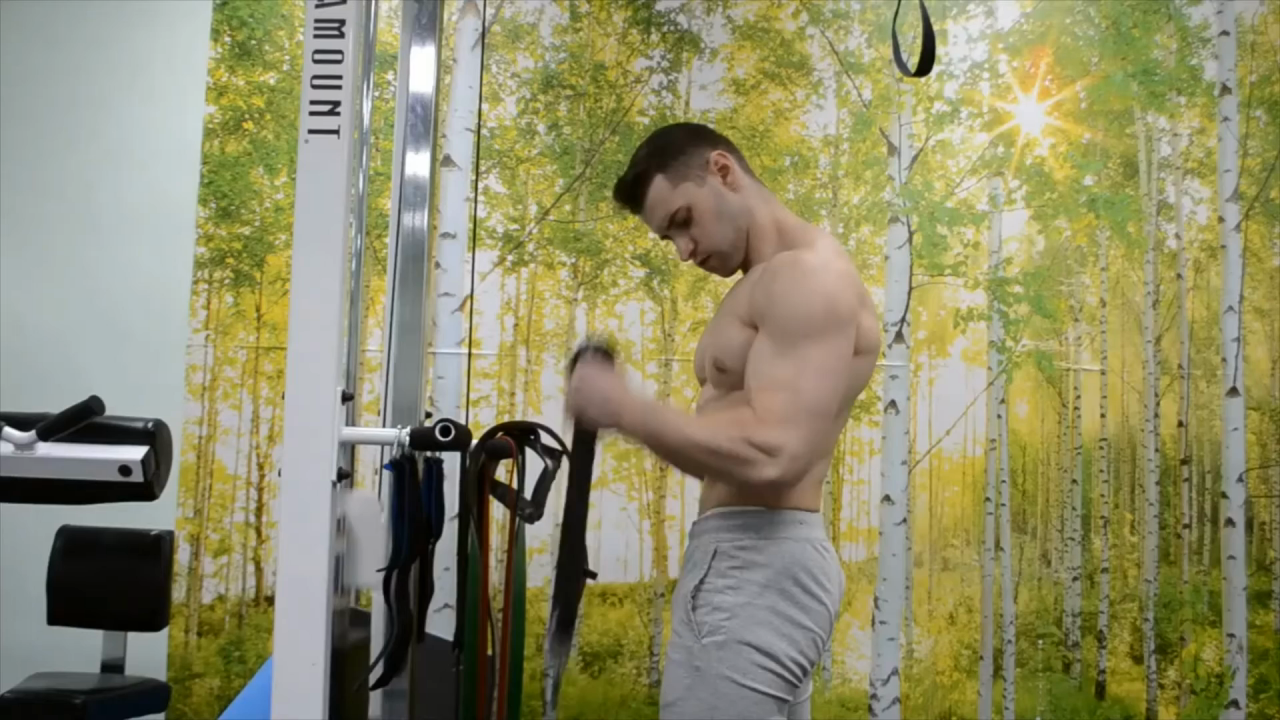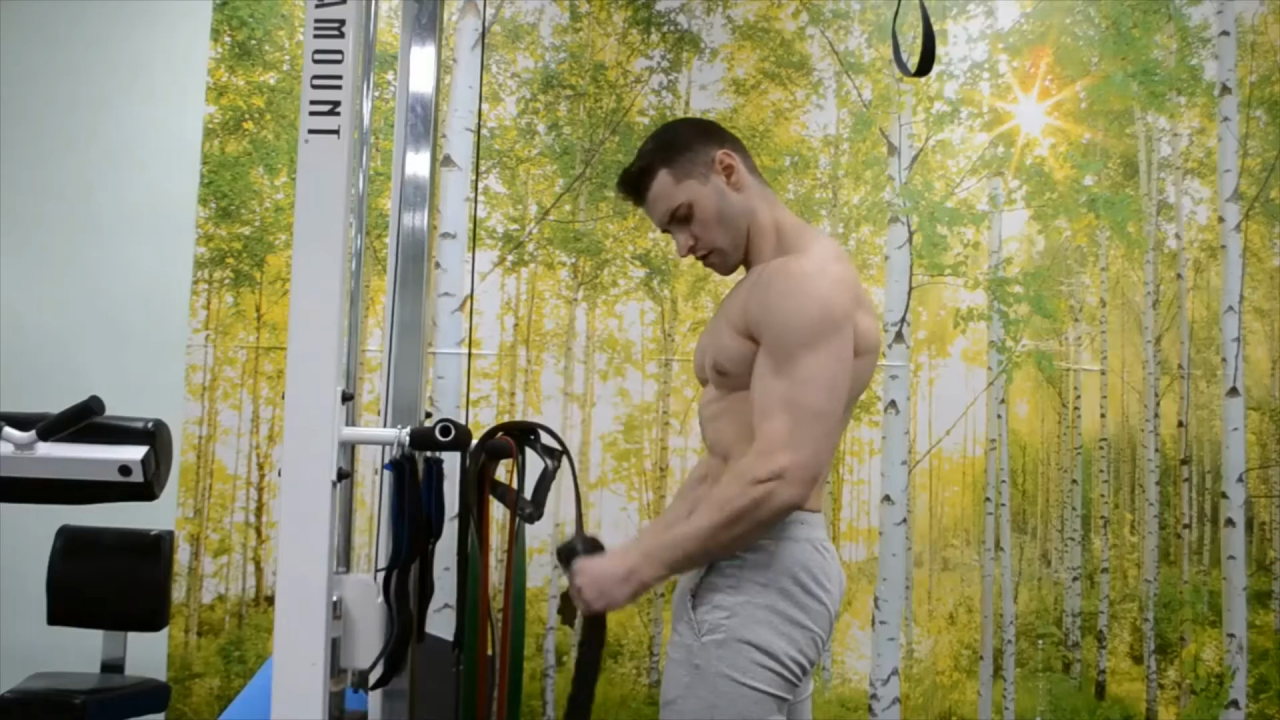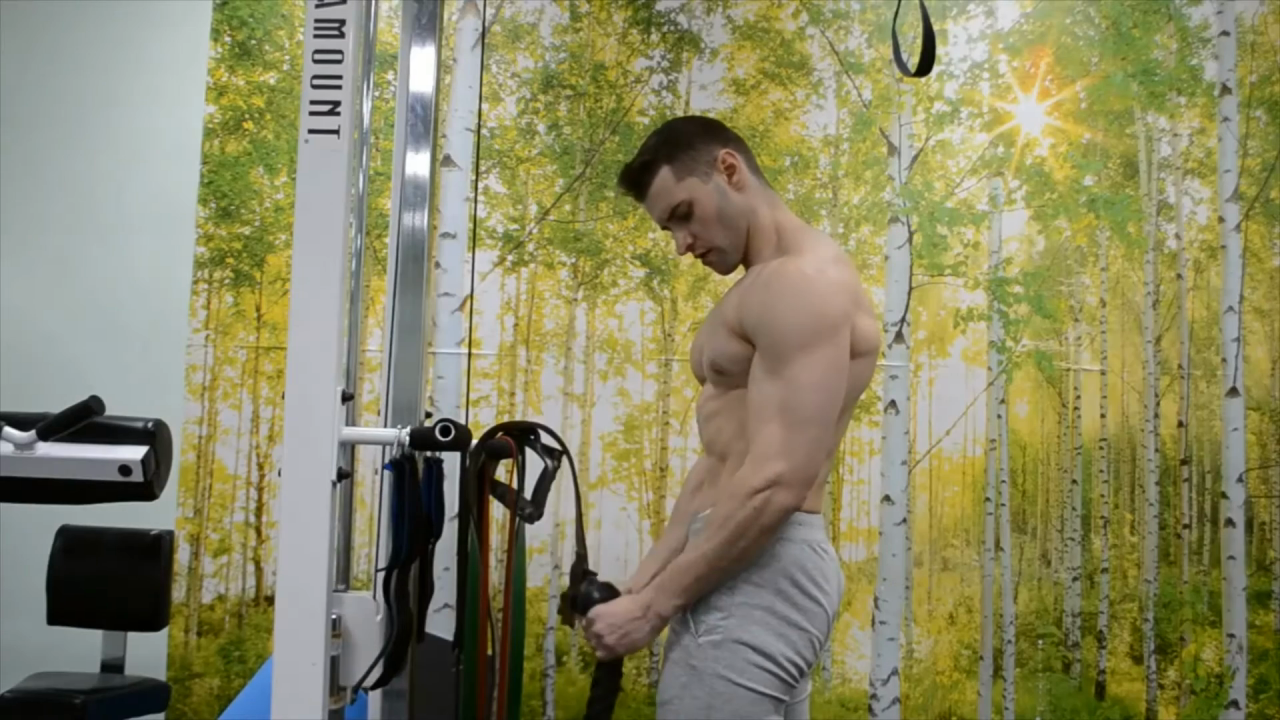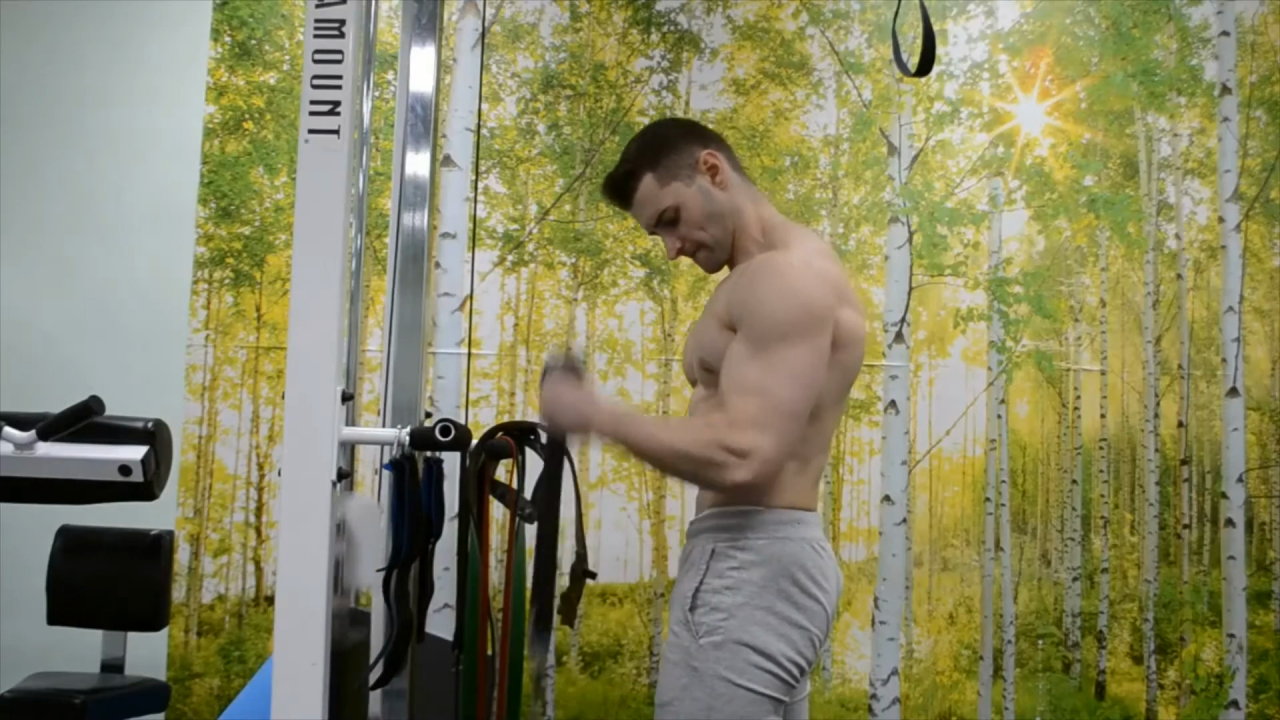
dt=0.4s
person 1, frame 1
left shoulder: (806, 274)
right shoulder: (769, 284)
left elbow: (770, 455)
left wrist: (623, 407)
right wrist: (636, 419)
left hip: (757, 567)
right hip: (756, 559)
person 1, frame 2
left shoulder: (804, 280)
right shoulder: (770, 287)
left elbow: (781, 475)
left wrist: (639, 567)
right wrist: (636, 552)
left hip: (758, 569)
right hip: (758, 564)
person 1, frame 3
left shoulder: (801, 282)
right shoulder: (769, 287)
left elbow: (777, 481)
left wrist: (653, 603)
right wrist: (645, 579)
left hip: (754, 571)
right hip: (758, 568)
person 1, frame 4
left shoulder: (788, 274)
right shoulder: (764, 280)
left elbow: (741, 456)
left wrist: (595, 415)
right wrist: (610, 412)
left hip: (753, 566)
right hip: (758, 561)
